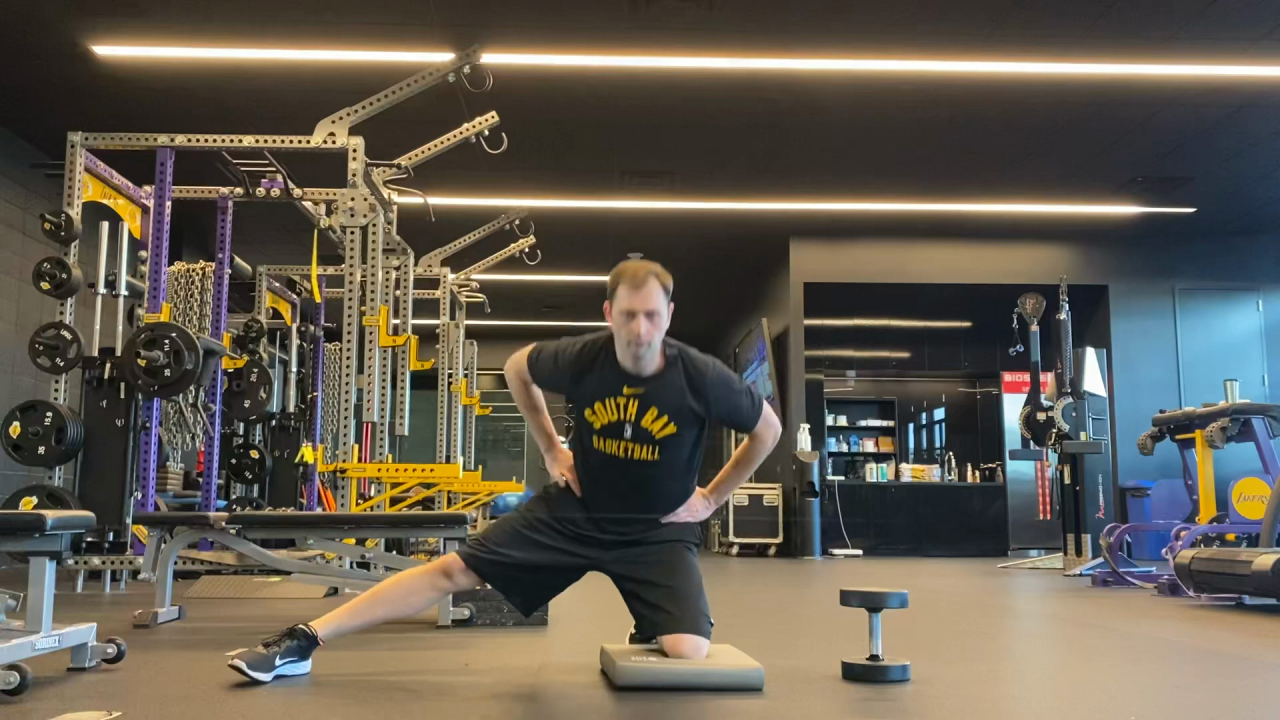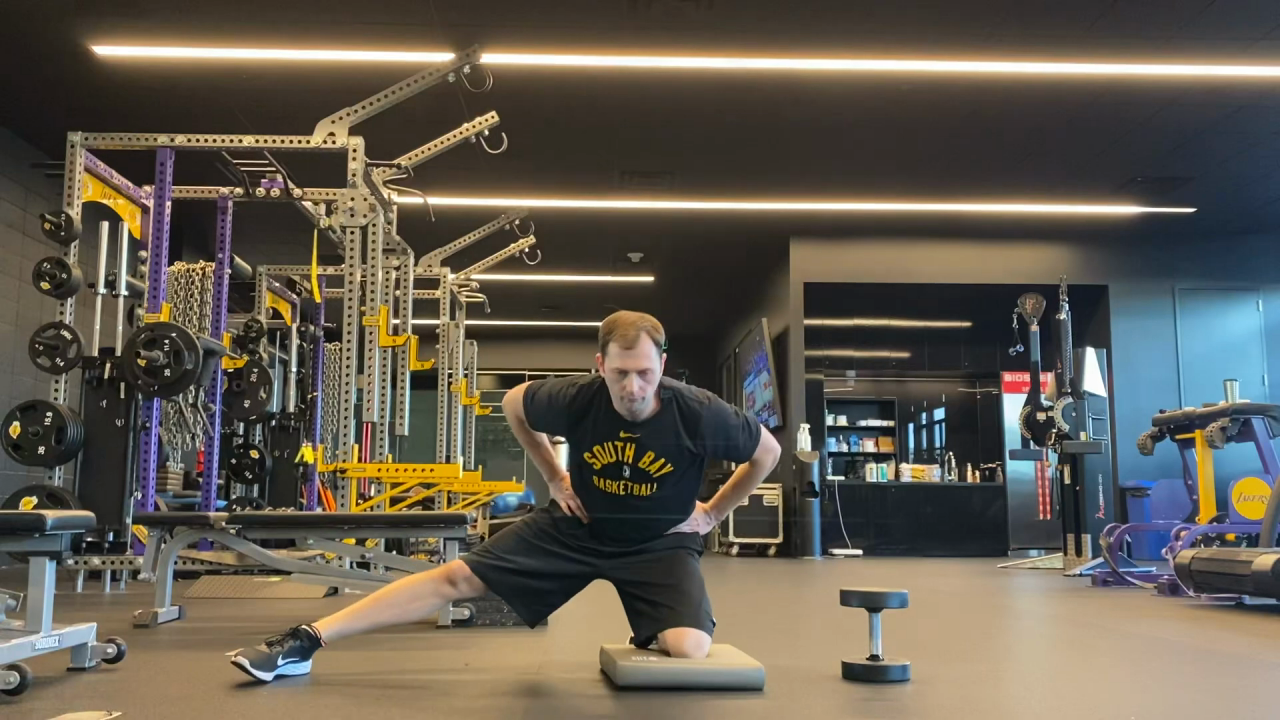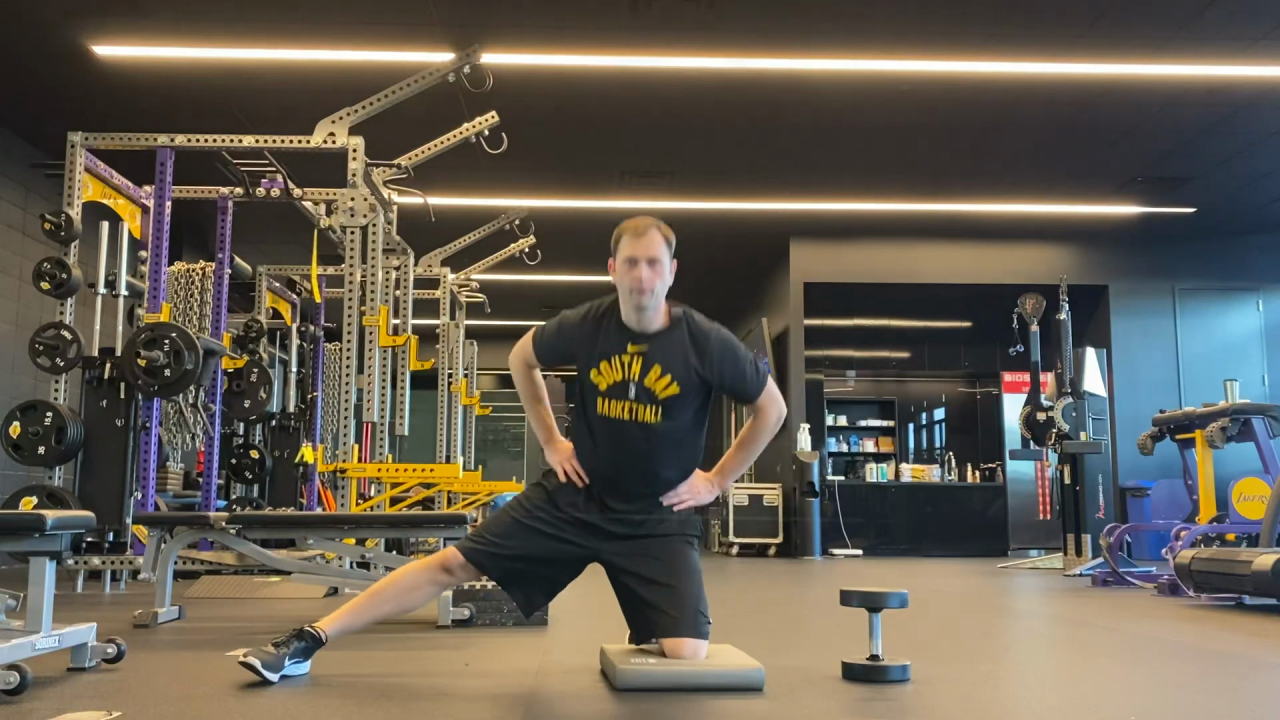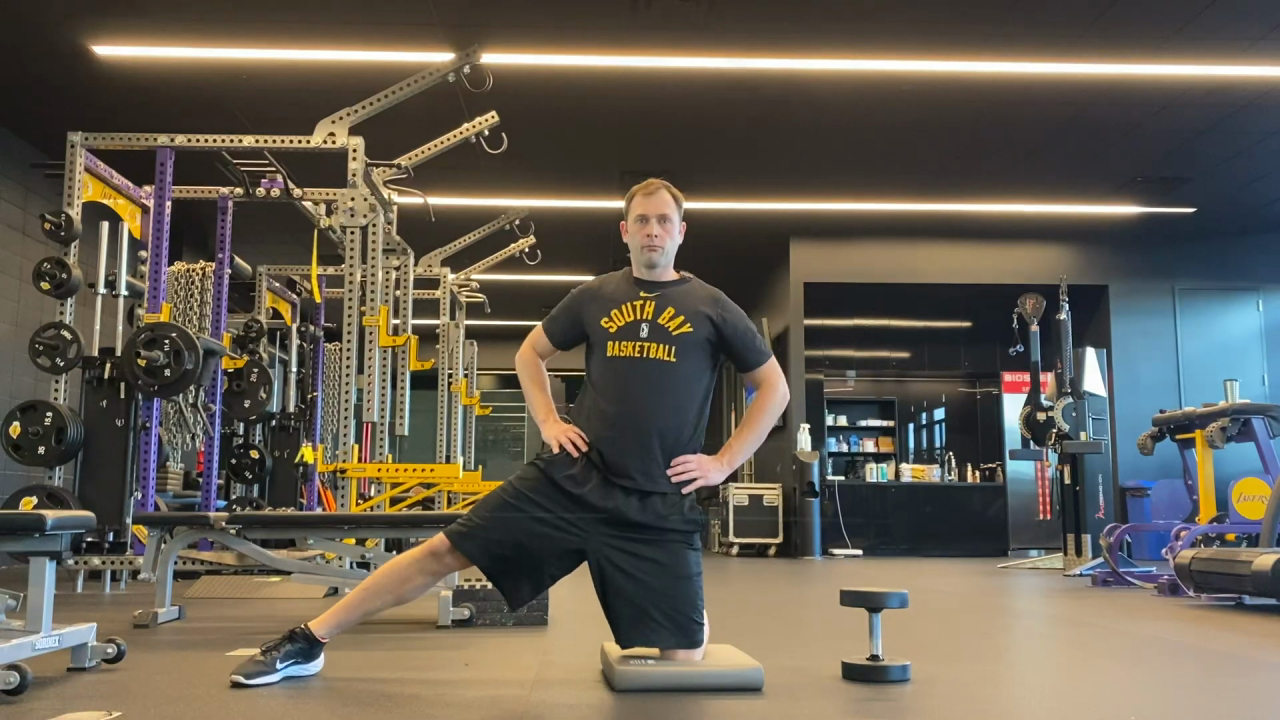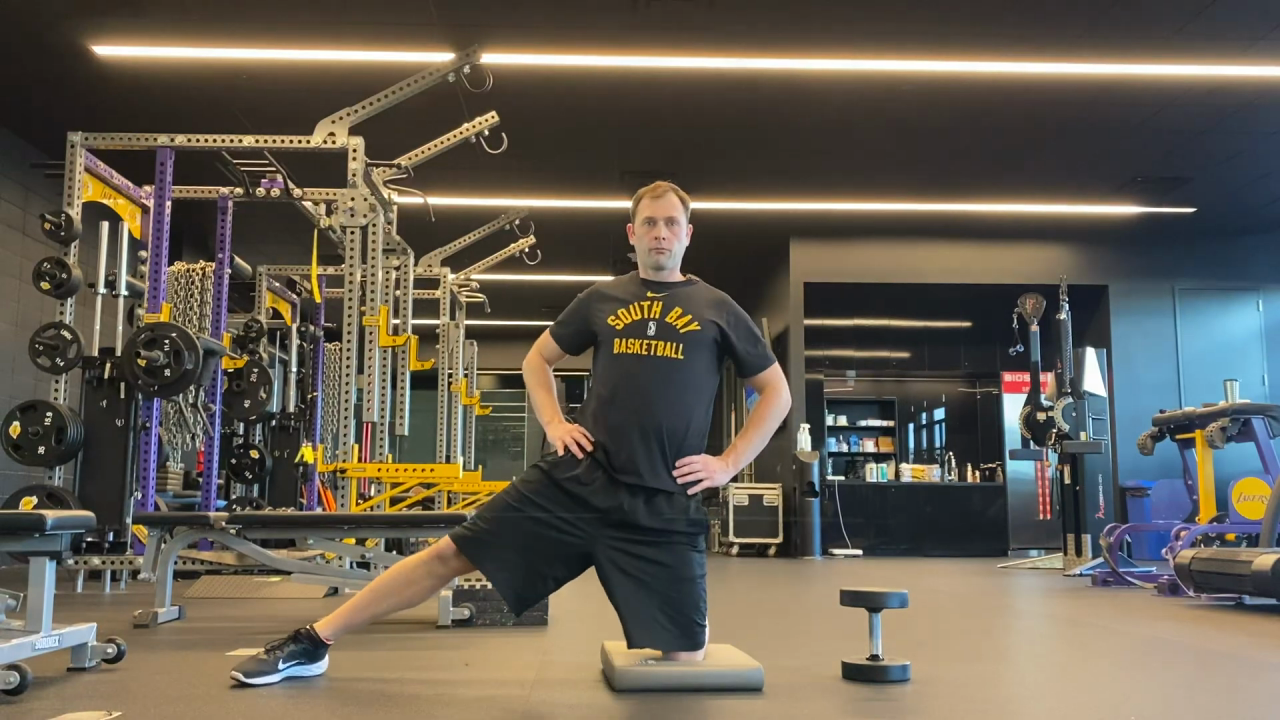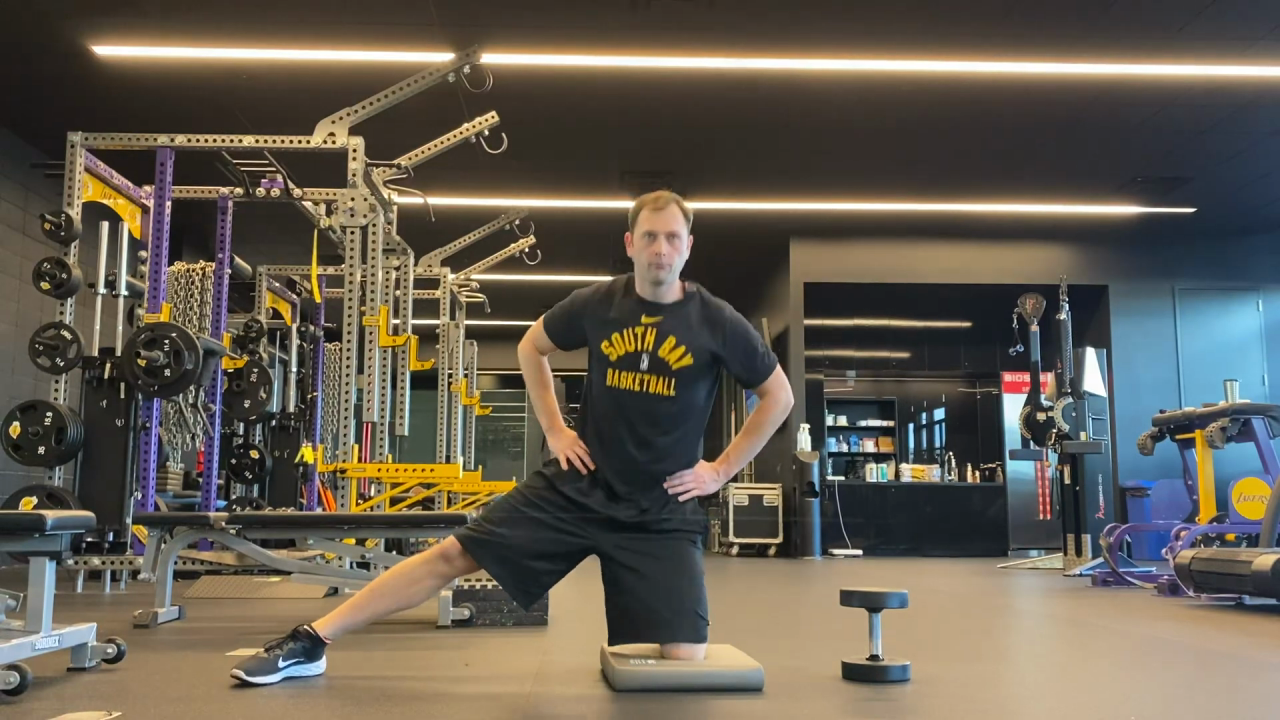
dt=0.3s
person 1, frame 1
left shoulder: (702, 378)
right shoulder: (581, 358)
left elbow: (767, 431)
right elbow: (517, 369)
left wrist: (711, 498)
right wrist: (552, 452)
left hip: (658, 531)
right hip: (576, 511)
left knee: (688, 655)
right knee: (452, 571)
left ankle: (652, 630)
right ankle: (304, 640)
person 1, frame 2
left shoulder: (698, 414)
right shoulder: (573, 400)
left elbow: (767, 453)
right elbow: (513, 404)
left wrist: (712, 513)
right wrist: (555, 480)
left hip: (661, 541)
right hip: (577, 527)
left knee: (689, 652)
right knee: (454, 578)
left ankle: (650, 634)
right ankle: (303, 640)
person 1, frame 3
left shoulder: (706, 343)
right shoulder: (583, 326)
left elbow: (771, 408)
right elbow: (521, 359)
left wrist: (716, 481)
right wrist: (551, 442)
left hip: (658, 518)
right hip: (574, 497)
left knee: (687, 653)
right knee: (452, 564)
left ankle: (650, 630)
right ankle: (308, 640)
person 1, frame 4
left shoulder: (711, 305)
right shoulder: (596, 295)
left elbow: (774, 388)
right elbow: (529, 354)
left wrist: (724, 463)
right wrist: (548, 422)
left hip: (659, 499)
right hip: (571, 474)
left knee: (683, 658)
right knee: (444, 551)
left ankle: (690, 613)
right ankle: (307, 642)
person 1, frame 5
left shoulder: (718, 309)
right shoulder: (603, 297)
left elbow: (777, 394)
right elbow: (537, 359)
left wrist: (729, 465)
right wrist: (554, 424)
left hip: (664, 501)
right hip: (577, 476)
left knee: (684, 658)
right knee: (451, 556)
left ankle: (693, 617)
right ankle: (312, 643)
person 1, frame 6
left shoulder: (717, 322)
right shoulder: (596, 303)
left elbow: (779, 395)
right elbow: (532, 349)
left wrist: (721, 469)
right wrist: (555, 431)
left hip: (660, 508)
right hip: (576, 485)
left knee: (686, 655)
right knee: (452, 554)
right ankle: (310, 641)
